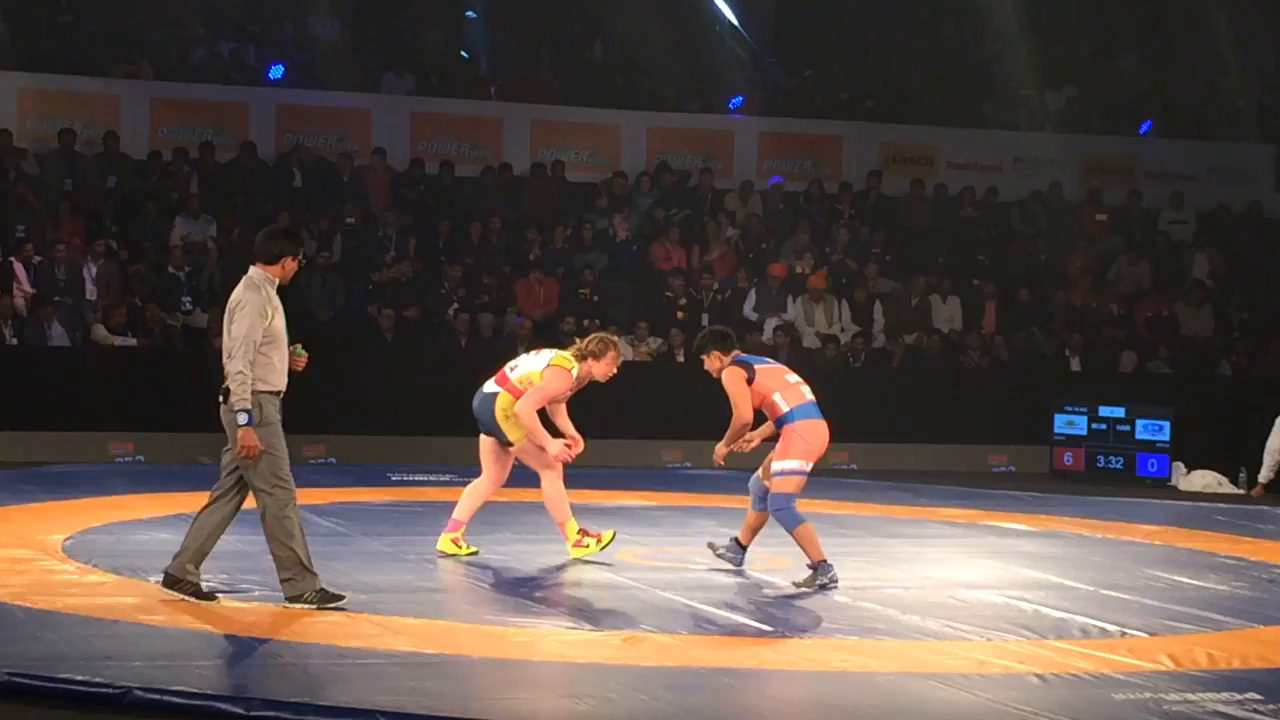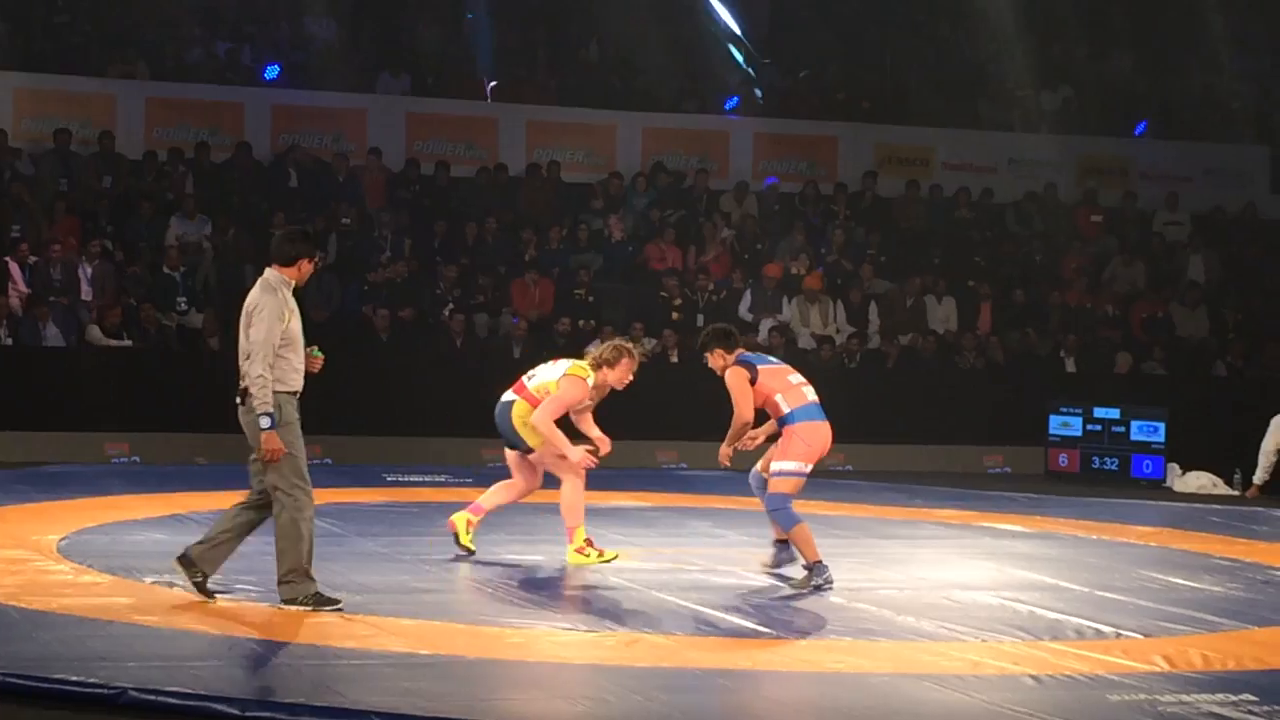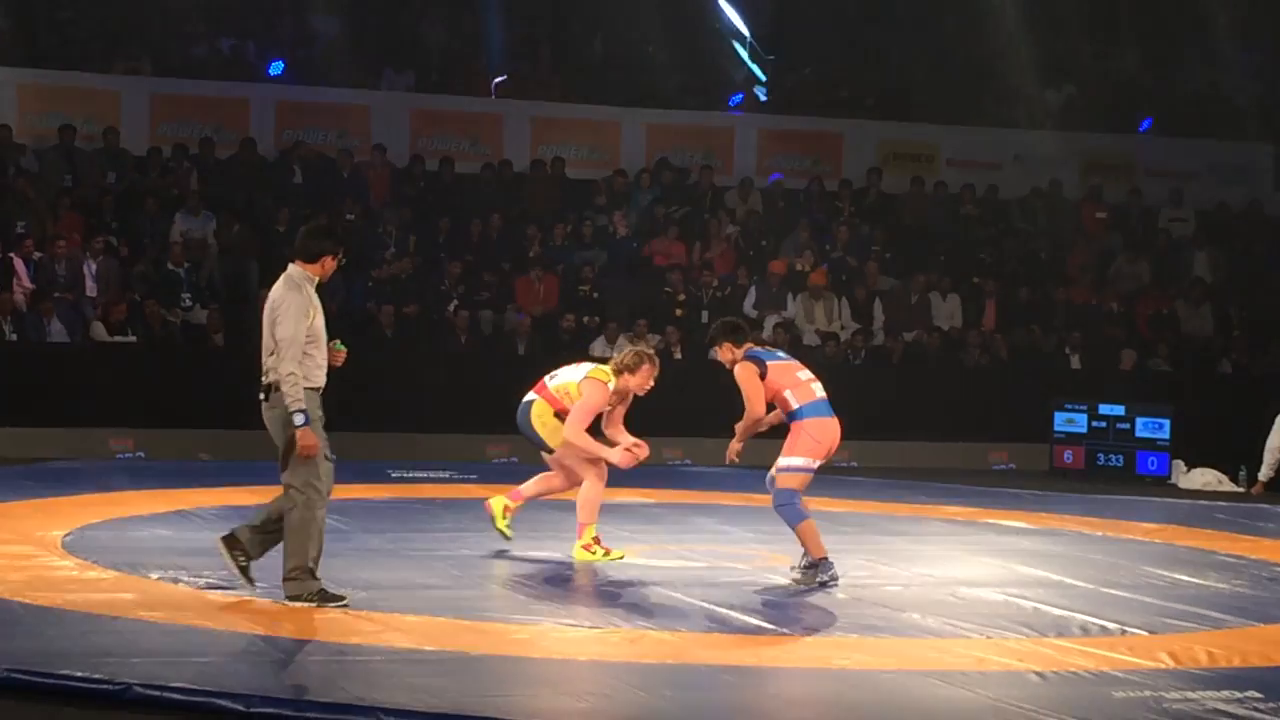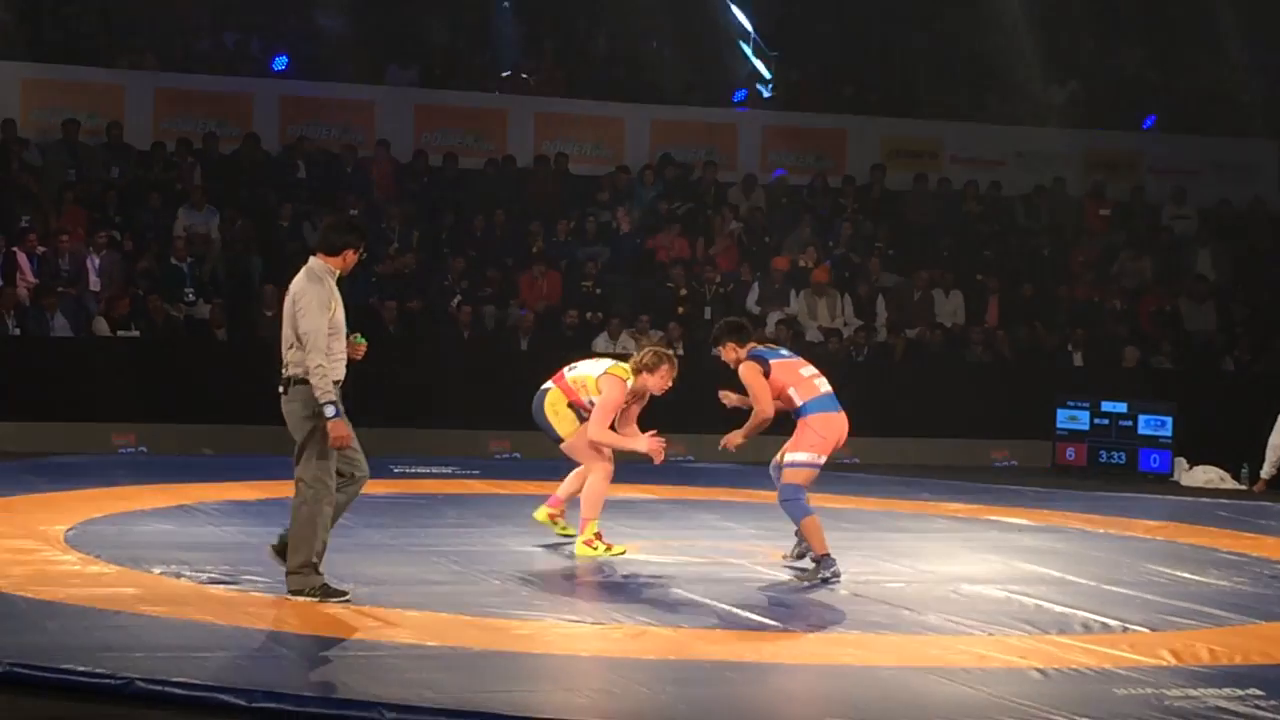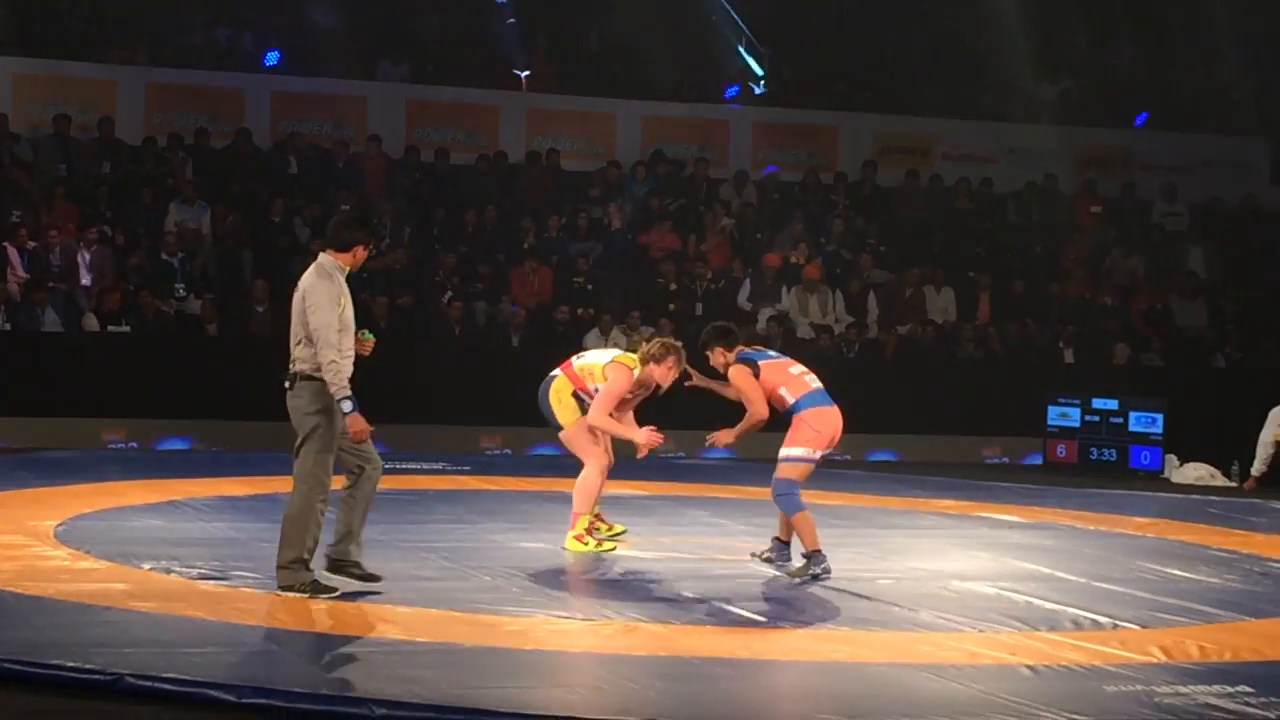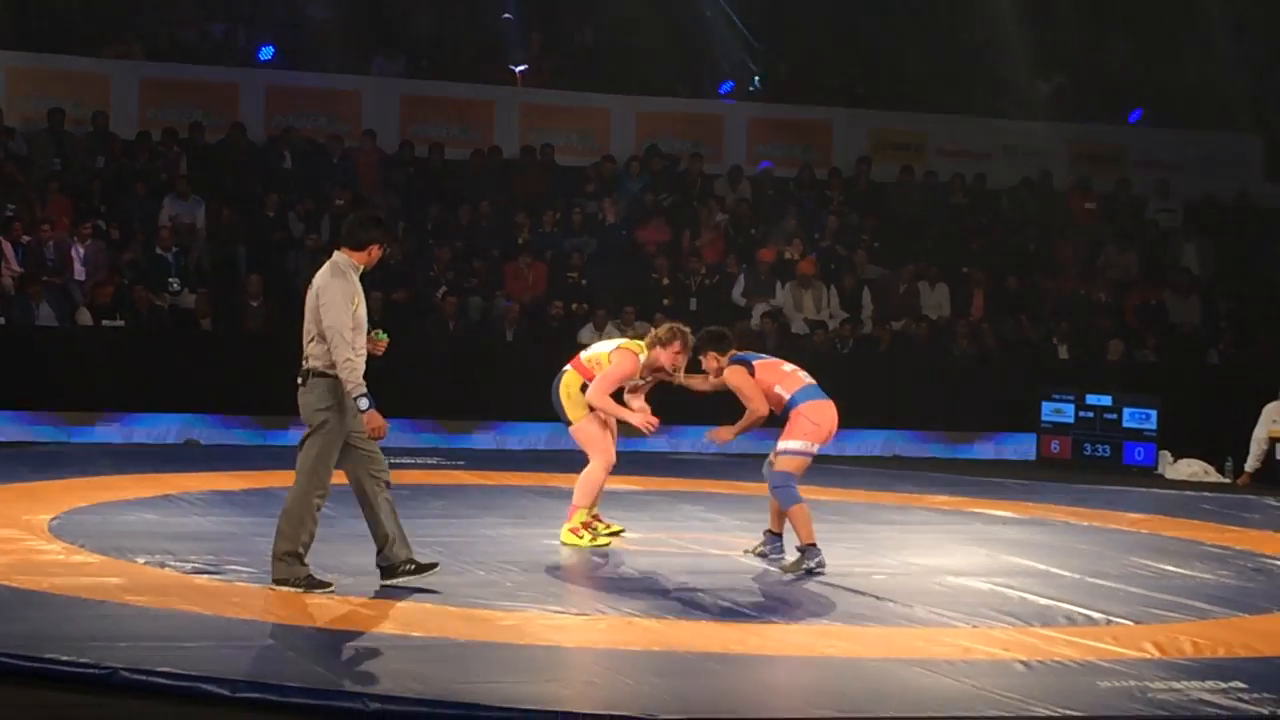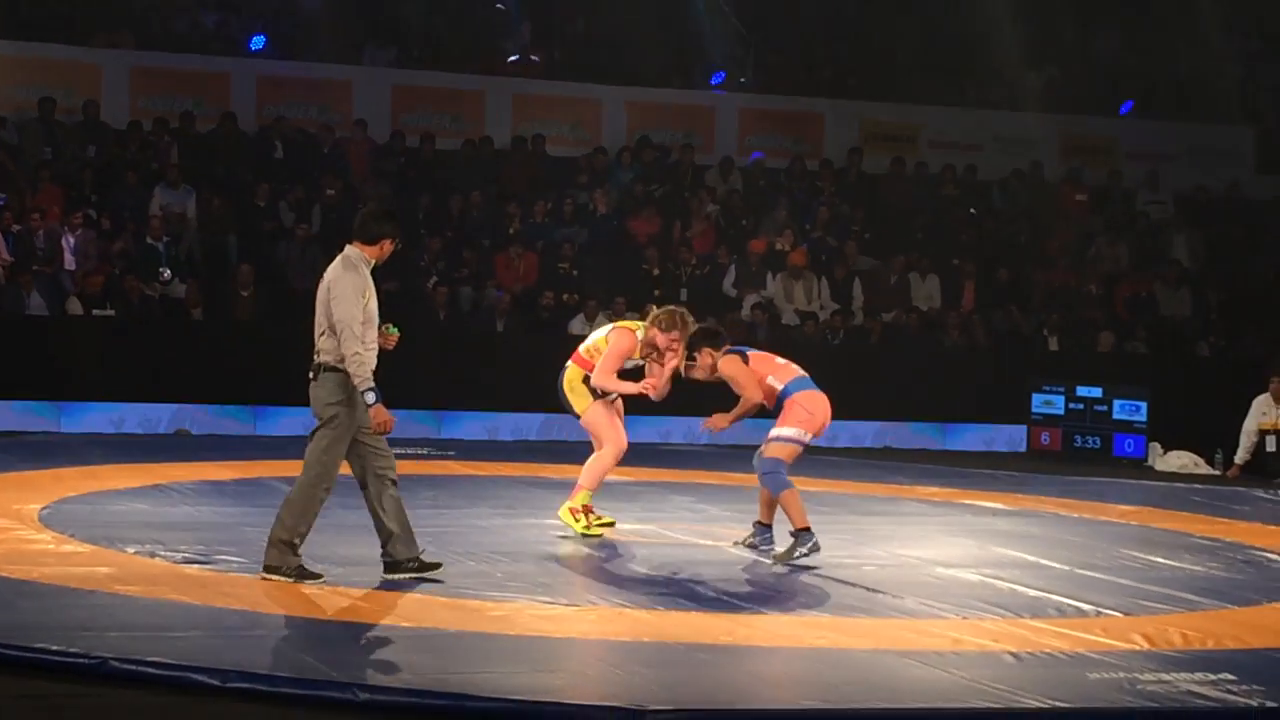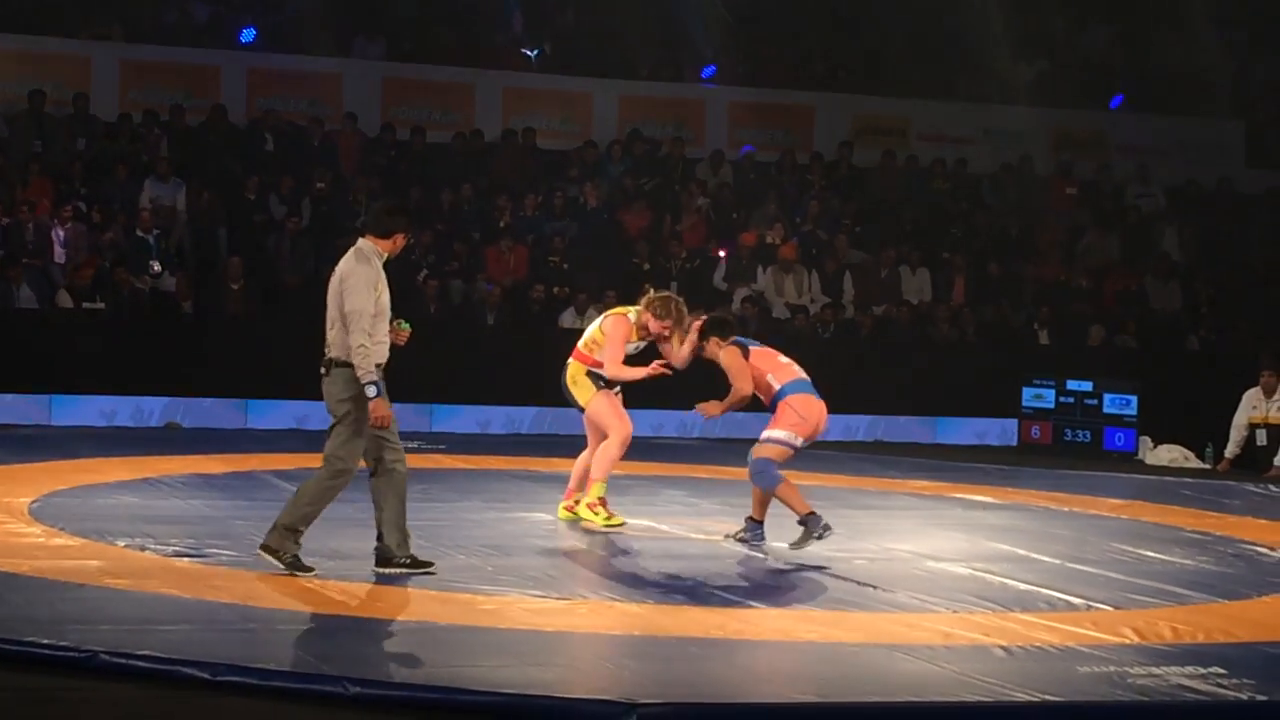
dt=0.1s
person 1, frame 1
left shoulder: (260, 291)
right shoulder: (253, 296)
right elbow: (238, 363)
left wrist: (285, 360)
right wrist: (246, 423)
left hip: (256, 405)
right hip: (255, 405)
left knee: (230, 493)
right knee: (278, 494)
left ankle: (181, 573)
right ankle: (299, 586)
person 1, frame 2
left shoulder: (276, 292)
right shoulder: (271, 297)
right elbow: (258, 367)
left wrist: (301, 361)
right wrist: (267, 427)
left hip: (277, 406)
right hip: (273, 407)
left knee: (265, 496)
right knee: (294, 496)
left ankle: (199, 557)
right ankle: (297, 588)
person 1, frame 3
left shoulder: (298, 289)
right shoulder: (293, 294)
right elbow: (287, 365)
left wrist: (322, 356)
right wrist: (302, 423)
left hip: (299, 402)
right hip: (293, 402)
left knee: (316, 486)
right knee: (305, 492)
left ankle: (244, 542)
right ankle: (301, 584)
person 1, frame 4
left shoulder: (320, 281)
right shoulder: (313, 287)
right elbow: (313, 357)
left wrist: (343, 349)
right wrist: (333, 414)
left hip: (317, 395)
right hip: (310, 395)
left knee: (354, 472)
right knee: (315, 487)
left ankle: (294, 543)
right ankle: (303, 578)
person 1, frame 5
left shoulder: (328, 278)
right shoulder: (323, 283)
right elbow: (327, 353)
left wrist: (351, 346)
right wrist: (350, 409)
left hip: (325, 395)
right hip: (317, 393)
left knee: (367, 468)
right knee: (313, 485)
left ankle: (344, 555)
right ankle: (293, 574)
person 1, frame 6
left shoulder: (343, 276)
right shoulder: (336, 280)
right elbow: (340, 351)
left wrist: (365, 344)
right wrist: (366, 406)
left hip: (338, 391)
right hip: (328, 389)
left knee: (373, 473)
right knee: (313, 481)
left ankle: (395, 560)
right ankle: (288, 569)
person 1, frame 7
left shoulder: (354, 270)
right shoulder: (348, 274)
right elbow: (349, 345)
left wrist: (377, 339)
right wrist: (373, 401)
left hip: (350, 386)
right hip: (340, 385)
left knee: (380, 470)
right knee: (320, 473)
left ankle: (401, 556)
right ankle: (280, 557)
person 1, frame 8
left shoulder: (367, 264)
right shoulder: (362, 268)
left elbow: (360, 329)
right elbow: (358, 337)
left wrist: (387, 335)
right wrist: (374, 394)
left hip: (360, 380)
right hip: (352, 379)
left knee: (391, 464)
right knee: (338, 467)
left ankle: (394, 552)
right ankle: (281, 540)
person 2, frame 1
left shoulder: (732, 372)
right shoulder: (758, 363)
left elbow: (743, 418)
left wrist: (724, 444)
right wrist: (759, 435)
left hip: (802, 431)
right hip: (814, 426)
left knee: (780, 505)
right knee: (760, 485)
left ankle: (823, 570)
right ankle: (738, 548)
person 2, frame 2
left shoulder: (735, 372)
right shoulder: (763, 361)
left elbow: (744, 417)
left wrist: (728, 445)
right wrist: (763, 433)
left hip: (802, 432)
right hip: (816, 426)
left knee: (777, 505)
right knee: (760, 476)
left ankle: (819, 571)
right ankle: (783, 547)
person 2, frame 3
left shoulder: (744, 367)
right shoulder: (772, 355)
left elbow: (756, 413)
left wrist: (739, 440)
right wrist: (767, 422)
left hip: (812, 427)
right hip: (827, 423)
left knee: (784, 500)
right knee: (776, 481)
left ankle: (824, 567)
right ankle: (812, 546)
person 2, frame 4
left shoulder: (748, 366)
right shoulder: (775, 353)
left elbow: (765, 413)
left wrist: (742, 434)
right wrist: (743, 402)
left hip: (817, 422)
right hip: (834, 418)
left knee: (790, 495)
right knee: (779, 469)
left ankle: (827, 564)
right ankle: (806, 539)
person 2, frame 5
left shoulder: (738, 369)
right shoulder: (759, 356)
left elbow: (759, 413)
right elbow: (745, 395)
left wrist: (732, 434)
right wrist: (706, 383)
left hip: (813, 419)
right hip: (828, 414)
left knee: (784, 491)
right knee: (785, 478)
left ankle: (817, 560)
right ankle: (781, 548)
person 2, frame 6
left shoulder: (734, 370)
right shoulder: (749, 360)
left elbow: (760, 410)
right elbow: (713, 384)
left wrist: (732, 431)
right wrist: (679, 379)
left hip: (809, 413)
right hip: (823, 409)
left knee: (781, 483)
right knee: (774, 468)
left ankle: (811, 554)
right ankle: (773, 541)
person 2, frame 7
left shoulder: (727, 362)
right shoulder: (743, 355)
left elbow: (753, 397)
right elbow: (708, 374)
left wrist: (727, 419)
left hip: (803, 404)
right hip: (815, 402)
left knee: (771, 471)
right knee: (765, 460)
left ankle: (804, 536)
right ankle: (763, 533)
person 2, frame 8
left shoulder: (728, 352)
right shoulder: (750, 347)
left elbow: (744, 389)
left wrist: (721, 407)
left hip: (796, 406)
right hip: (813, 405)
left knee: (761, 471)
right knee: (759, 459)
left ankle: (813, 521)
right ankle: (754, 527)
person 3, frame 1
left shoulder: (581, 373)
right shoulder: (563, 377)
left elbow: (555, 405)
right elbow: (523, 409)
left wrist: (571, 433)
right wrist: (550, 443)
left hip: (490, 401)
right hip: (502, 407)
left knee: (493, 479)
right knee: (551, 468)
left ankle: (451, 535)
right ankle: (575, 540)
person 3, frame 2
left shoulder: (600, 385)
right shoulder: (579, 386)
left elbow: (581, 414)
right elbow: (540, 418)
left wrist: (597, 435)
right wrist: (570, 451)
left hip: (510, 411)
right hip: (520, 415)
left knee: (527, 483)
right knee: (574, 473)
left ankle: (466, 518)
right ankle: (579, 546)
person 3, frame 3
left shoulder: (623, 393)
right shoulder: (599, 389)
left elbow: (612, 427)
right elbow: (571, 432)
left wrist: (630, 442)
right wrist: (608, 454)
left hip: (535, 411)
right hip: (539, 414)
left knee: (569, 478)
right knee: (596, 474)
left ankle: (506, 504)
right ankle: (586, 544)
person 3, frame 4
left shoulder: (641, 390)
right shoulder: (617, 386)
left elbow: (625, 426)
right elbow: (595, 432)
left wrist: (648, 444)
right wrist: (638, 445)
left hip: (564, 405)
right hip: (554, 403)
left knee: (601, 462)
right knee: (602, 467)
left ankle: (553, 508)
right ankle: (587, 539)
person 3, frame 5
left shoulder: (647, 382)
right shoulder: (625, 375)
left elbow: (623, 413)
right elbow: (595, 417)
left wrist: (638, 434)
right wrist: (635, 435)
left hip: (577, 397)
right hip: (561, 393)
left knee: (603, 461)
right knee: (599, 463)
left ankle: (590, 518)
right ankle: (577, 534)
person 3, frame 6
left shoulder: (657, 367)
right shoulder: (630, 359)
left elbow: (633, 395)
right elbow: (594, 396)
left wrist: (640, 408)
right wrist: (631, 417)
left hip: (586, 389)
right hip: (572, 388)
left knee: (606, 458)
right knee: (603, 458)
left ankle: (588, 517)
right ankle: (574, 527)
person 3, frame 7
left shoulder: (658, 345)
right shoulder: (627, 337)
left elbow: (657, 394)
right elbow: (601, 377)
left wrist: (669, 370)
right wrist: (633, 388)
left hip: (601, 386)
right hip: (579, 381)
left knee: (606, 450)
right knee: (617, 445)
left ankle: (583, 507)
right ankle: (575, 506)
person 3, frame 8
left shoulder: (655, 326)
right shoulder: (621, 323)
left elbow: (680, 361)
right elbow: (611, 369)
left wrist: (693, 336)
right wrist: (642, 371)
left hip: (604, 378)
right hip: (581, 376)
left knee: (600, 445)
right knee: (622, 432)
left ankle: (570, 502)
right ankle: (592, 501)
